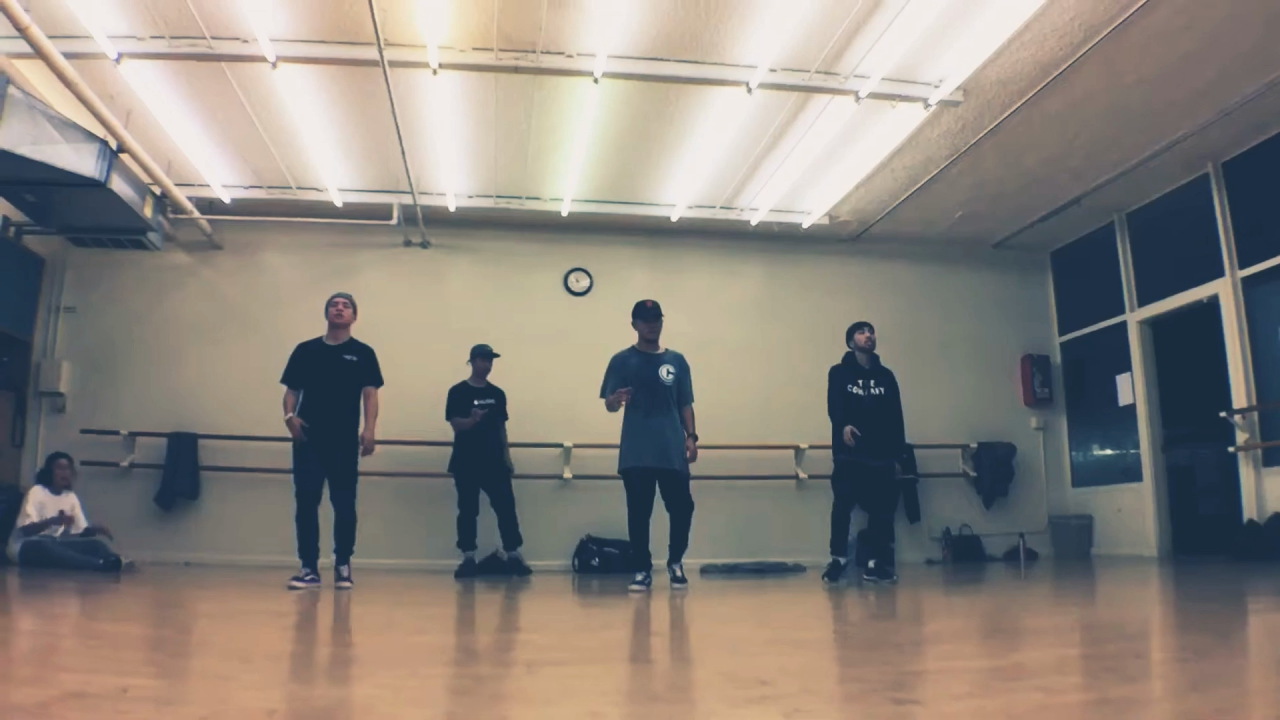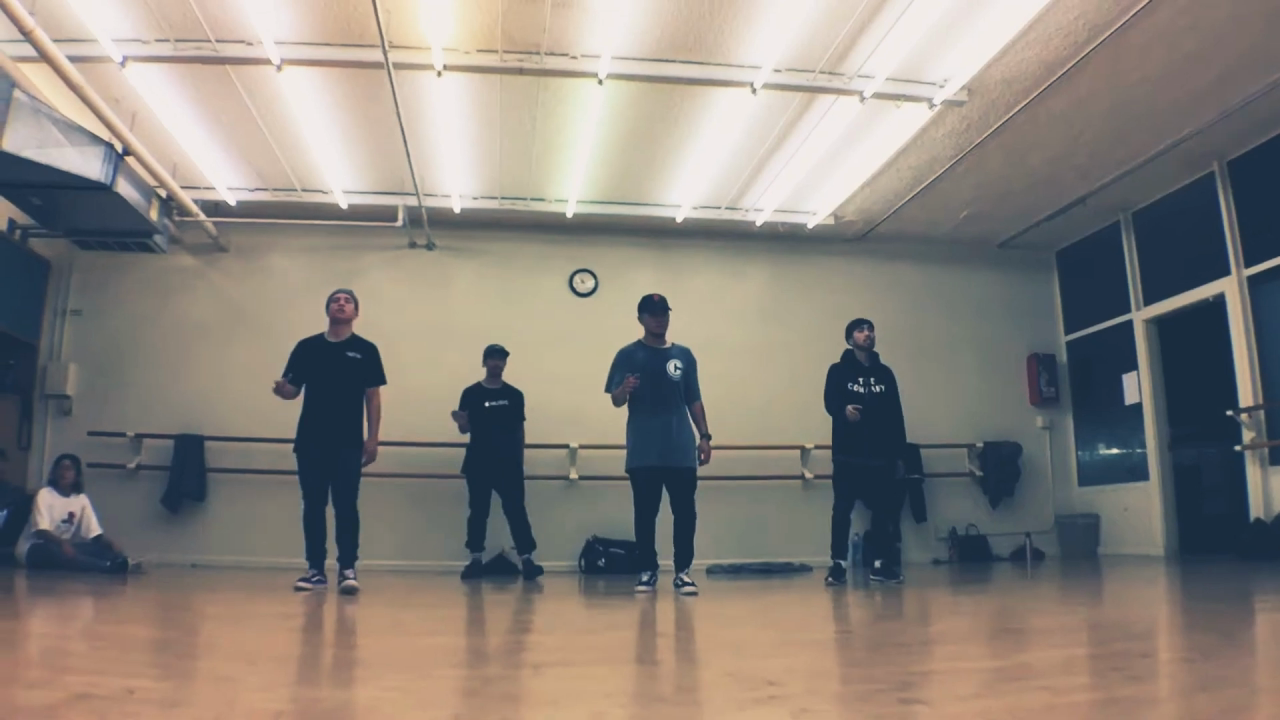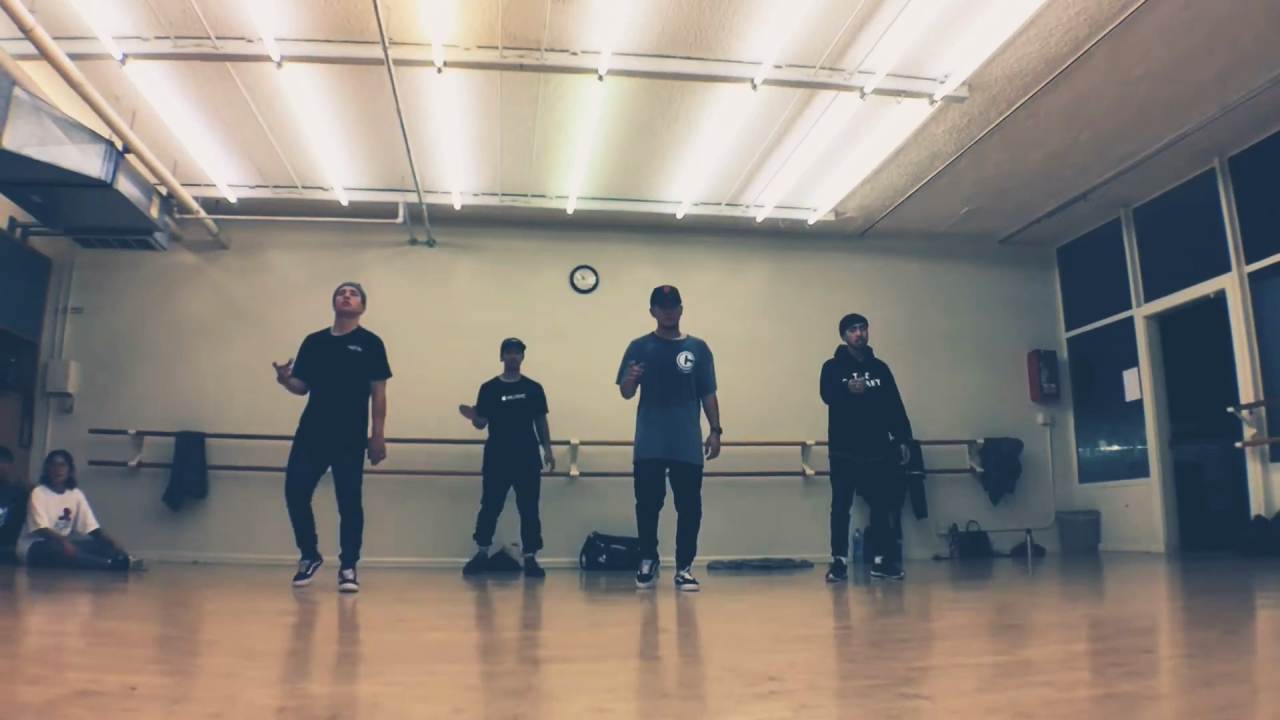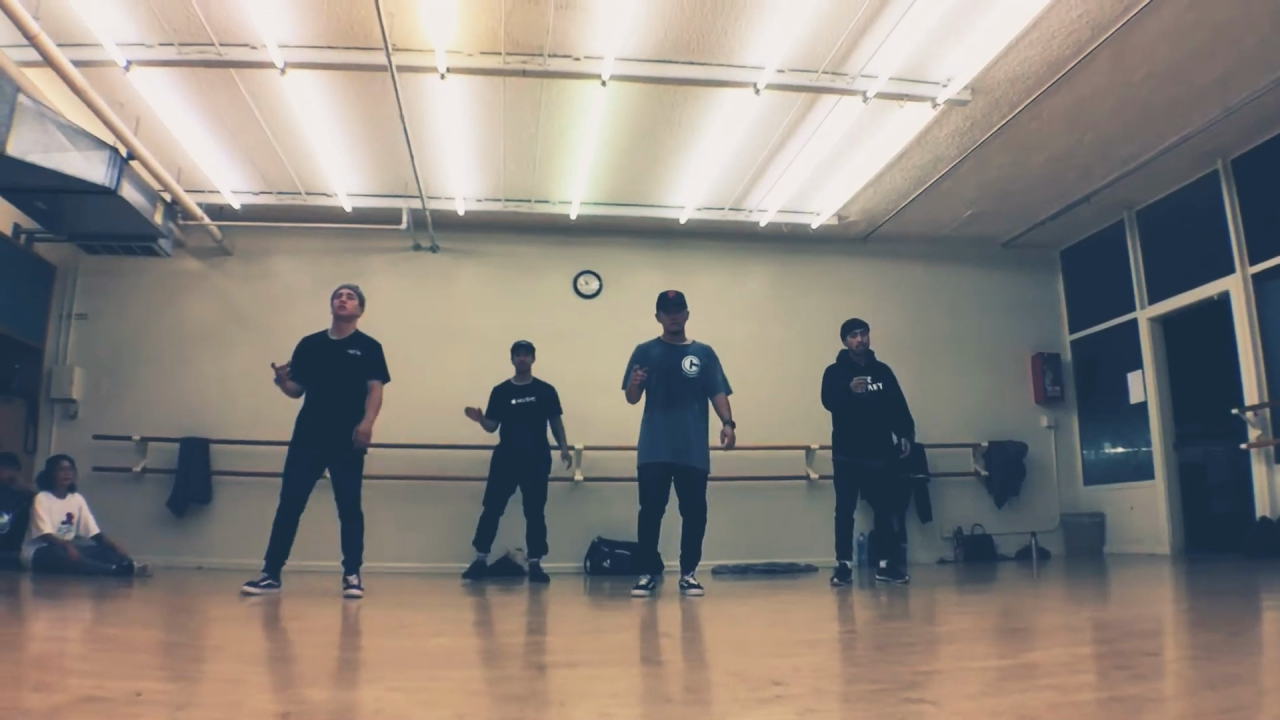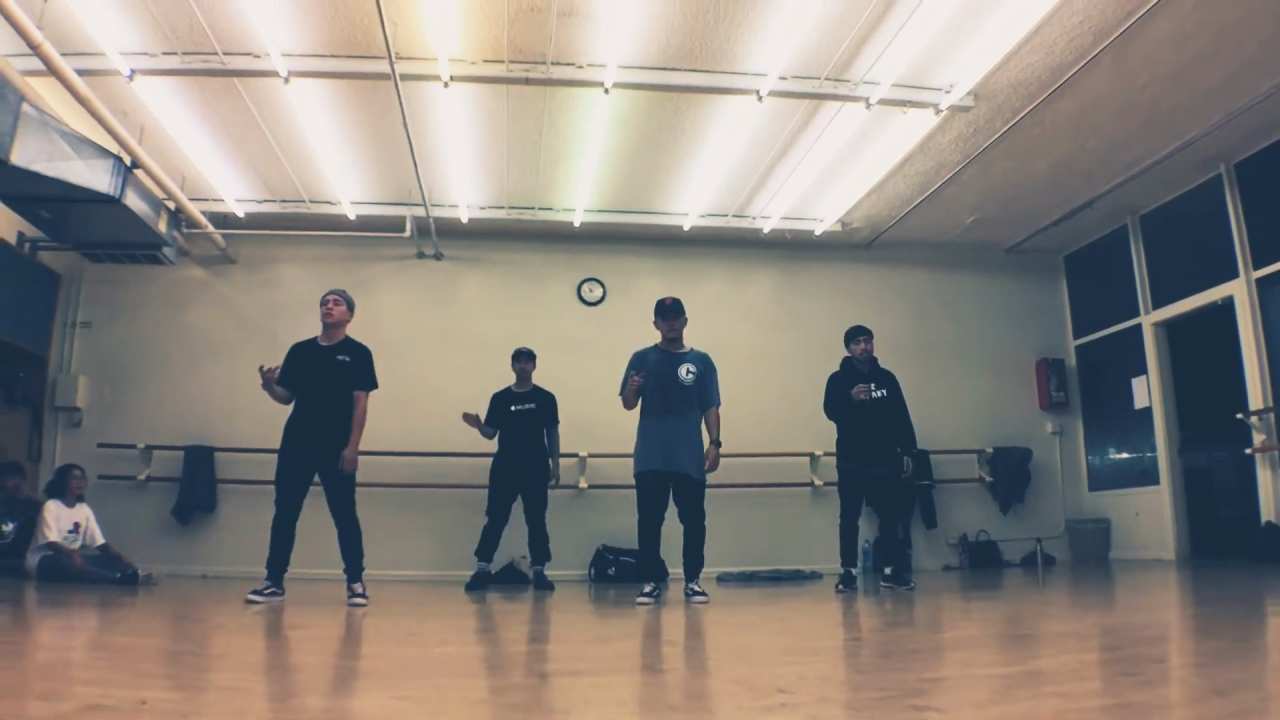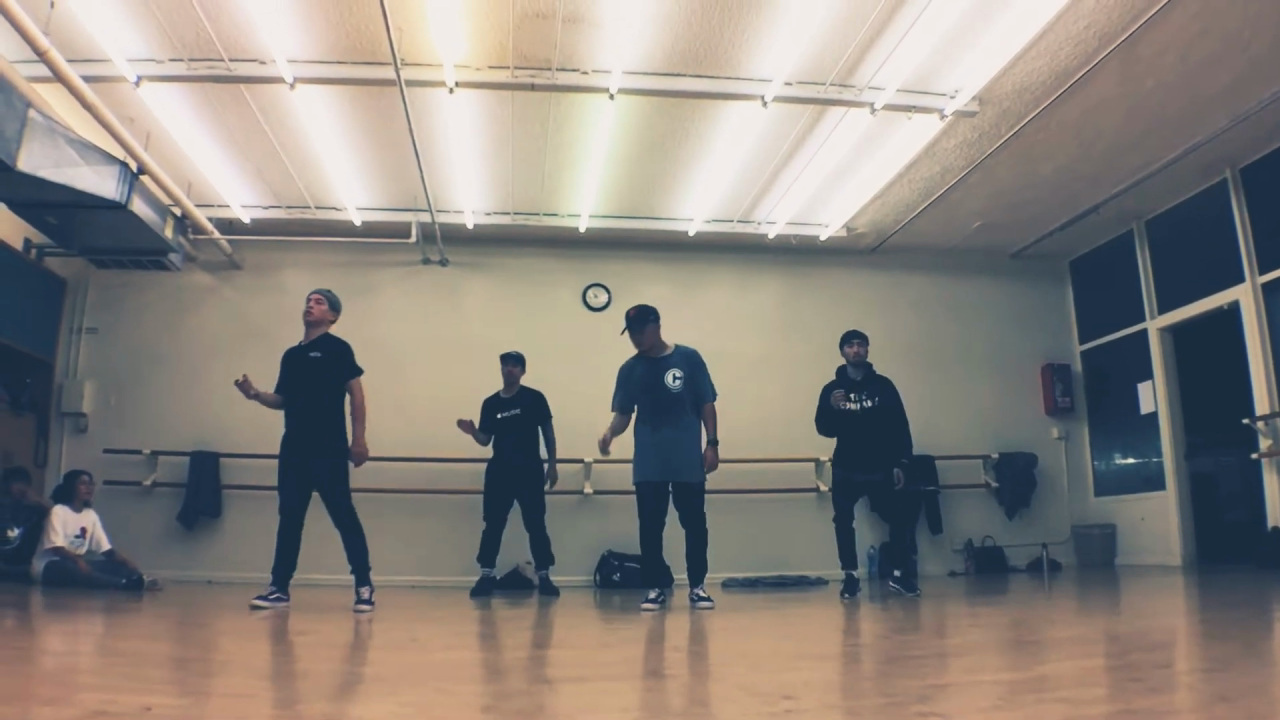
dt=0.3s
person 1, frame 1
left shoulder: (363, 353)
right shoulder: (304, 350)
left elbow: (370, 395)
right elbow: (291, 391)
left wrist: (369, 430)
right wrist: (290, 416)
left hip: (344, 442)
right hip: (308, 440)
left knee: (344, 503)
right knee: (306, 502)
left ankle: (343, 564)
right ankle: (309, 568)
person 1, frame 2
left shoulder: (366, 350)
right shoulder: (306, 347)
left elbow: (373, 398)
right elbow: (294, 389)
left wrist: (372, 438)
right wrist: (282, 389)
left hip: (348, 441)
right hip: (310, 439)
left knee: (345, 503)
right knee: (313, 504)
left ankle: (347, 569)
right ankle: (316, 569)
person 1, frame 3
left shoulder: (370, 343)
right shoulder: (313, 342)
left elbow: (378, 392)
right elbow: (302, 387)
left wrist: (378, 435)
right wrist: (285, 379)
left hip: (350, 437)
right hip: (311, 432)
left knee: (349, 501)
right knee: (296, 492)
left ankle: (348, 568)
right ankle: (310, 556)
person 1, frame 4
left shoulder: (368, 347)
right shoulder: (309, 345)
left elbow: (375, 390)
right elbow: (297, 391)
left wrist: (368, 423)
right wrist: (282, 381)
left hip: (347, 442)
right hip: (307, 437)
left knee: (349, 507)
right knee: (289, 504)
left ankle: (352, 574)
right ankle: (271, 573)
person 1, frame 5
left shoulder: (358, 353)
right shoulder: (299, 351)
left elbow: (360, 403)
right elbow: (287, 396)
left wrist: (352, 446)
right wrist: (270, 386)
left hip: (336, 449)
right hip: (296, 444)
left knee: (344, 514)
right knee: (284, 512)
left ankle: (355, 582)
right ankle: (274, 581)
person 1, frame 6
left shoulder: (336, 348)
right shoulder: (291, 355)
left elbow: (355, 392)
right elbow: (283, 401)
left wrist: (358, 438)
right wrist: (255, 394)
left hip: (328, 449)
right hip: (294, 448)
left knee: (344, 516)
right knee: (290, 517)
left ankle: (364, 586)
right ankle: (280, 587)
person 2, frame 1
left shoulder: (677, 361)
right shoulder: (622, 361)
left elbow: (685, 404)
right elbow: (609, 403)
left wrist: (691, 436)
right wrist: (616, 400)
left hip: (672, 451)
right hip: (636, 453)
left knee: (682, 506)
right knee: (638, 512)
left ankle: (675, 561)
right ankle: (642, 570)
person 2, frame 2
left shoulder: (684, 355)
right shoulder: (628, 355)
left elbow: (694, 400)
right elbow: (616, 401)
left wrist: (704, 436)
right wrist: (624, 389)
left hip: (681, 449)
right hip: (643, 450)
left knee: (685, 510)
right knee: (645, 511)
left ankle: (682, 572)
right ankle: (648, 570)
person 2, frame 3
left shoulder: (698, 348)
right shoulder: (640, 347)
left elbow: (708, 393)
right elbow: (626, 393)
left wrist: (715, 430)
right wrist: (630, 379)
left hip: (687, 444)
right hip: (649, 442)
left knee: (690, 507)
right knee: (648, 503)
left ankle: (684, 568)
right ankle: (648, 559)
person 2, frame 4
left shoulder: (704, 353)
right shoulder: (645, 352)
left elbow: (718, 392)
right elbow: (632, 398)
left wrist: (728, 423)
right wrist: (634, 383)
left hip: (693, 449)
right hip: (654, 448)
left knee: (694, 512)
right knee: (650, 511)
left ankle: (688, 573)
right ankle: (648, 573)
person 2, frame 5
left shoulder: (701, 361)
right shoulder: (642, 359)
left elbow: (711, 406)
right elbow: (628, 405)
left wrist: (714, 443)
right wrist: (630, 391)
left hip: (690, 457)
right hip: (650, 456)
left knee: (693, 519)
right knee: (649, 520)
left ankle: (692, 580)
right ankle: (650, 581)
person 2, frame 6
left shoulder: (689, 358)
right shoulder: (630, 369)
left elbow: (707, 403)
right elbow: (623, 414)
left wrist: (712, 443)
right wrist: (609, 436)
left hip: (688, 460)
right hip: (648, 463)
left knee: (695, 524)
right knee: (650, 526)
left ankle: (697, 586)
right ankle: (656, 587)
person 3, frame 1
left shoulder: (886, 375)
right shoulder: (839, 372)
left elbow: (895, 417)
right elbow: (835, 406)
left wrist: (897, 454)
right wrist: (843, 426)
left hip: (880, 456)
right hip: (848, 455)
left knee: (881, 510)
right knee: (842, 507)
left ankle: (875, 563)
right ankle: (838, 559)
person 3, frame 2
left shoulder: (885, 373)
right shoulder: (838, 371)
left elbow: (895, 416)
right elbow: (831, 402)
left wrist: (898, 453)
right wrist: (844, 410)
left hip: (881, 455)
right hip: (847, 455)
left knee: (883, 510)
right knee: (842, 509)
left ankle: (880, 563)
right ankle: (838, 564)
person 3, frame 3
left shoulder: (880, 368)
right shoulder: (833, 367)
left elbow: (895, 406)
right elbow: (827, 395)
left wrist: (902, 439)
right wrist: (847, 389)
left hip: (877, 450)
right hip: (843, 451)
left knee: (882, 505)
right knee: (841, 506)
left ankle: (880, 559)
right ankle: (839, 560)
person 3, frame 4
left shoulder: (883, 371)
right shoulder: (835, 372)
left elbow: (898, 406)
right elbow: (829, 401)
left wrist: (905, 434)
right wrist: (849, 390)
left hip: (880, 453)
right hip: (847, 455)
left knee: (886, 508)
right knee: (845, 509)
left ankle: (885, 563)
right ankle: (843, 564)
person 3, frame 5
left shoulder: (887, 378)
right shoulder: (839, 379)
left elbow: (901, 417)
right elbow: (831, 412)
left wrist: (906, 450)
right wrist: (850, 398)
left hip: (885, 460)
right hip: (851, 462)
left knee: (891, 515)
right knee: (849, 516)
left ankle: (891, 570)
right ankle: (848, 571)
person 3, frame 6
left shoulder: (883, 385)
right shoulder: (832, 389)
left elbow: (900, 426)
right elbow: (826, 430)
left wrist: (900, 463)
right wrist: (832, 408)
left hip: (882, 467)
right hip: (846, 470)
left knee: (900, 517)
right knee: (842, 519)
left ankle: (900, 574)
right ankle: (851, 576)
person 4, frame 1
left shoulder: (498, 394)
right shoulder: (458, 392)
right elbow: (456, 425)
left wrist: (506, 455)
right wrist: (473, 419)
left hip: (494, 461)
right hip: (466, 461)
left knee: (506, 505)
right knee: (468, 510)
left ankle: (512, 555)
right ankle: (469, 559)
person 4, frame 2
left shoulder: (515, 395)
right shoulder: (471, 393)
left elbow: (519, 429)
right elbow: (464, 429)
left wrist: (520, 461)
right wrist: (461, 422)
left hip: (508, 463)
right hip: (478, 463)
left knee: (516, 510)
right knee: (478, 512)
left ankle: (526, 559)
right ankle: (476, 560)
person 4, frame 3
left shoulder: (534, 388)
right shoulder: (489, 388)
left elbow: (541, 421)
right elbow: (481, 423)
left wrist: (547, 449)
right wrist: (472, 417)
left hip: (527, 457)
right hip: (497, 457)
left knee: (529, 508)
right knee: (490, 506)
left ankle: (530, 557)
right ankle: (482, 553)
person 4, frame 4
left shoulder: (546, 390)
right shoulder: (500, 391)
left elbow: (556, 421)
right elbow: (492, 426)
left wrist: (564, 448)
right wrist: (480, 419)
left hip: (537, 460)
right hip: (505, 459)
left knee: (535, 513)
right knee: (491, 508)
left ankle: (534, 563)
right ankle: (480, 559)
person 4, frame 5
left shoulder: (546, 398)
right shoulder: (499, 398)
left elbow: (552, 432)
right elbow: (491, 433)
left wrist: (555, 464)
right wrist: (478, 426)
left hip: (536, 467)
right hip: (505, 466)
left knee: (536, 520)
right knee: (496, 518)
left ankle: (538, 571)
right ankle: (483, 569)
person 4, frame 6
left shoulder: (533, 398)
right shoulder: (490, 404)
left elbow: (547, 431)
right elbow: (485, 440)
left wrist: (552, 464)
right wrist: (472, 432)
left hip: (530, 471)
right hip: (499, 471)
left knee: (536, 524)
right knee: (493, 524)
left ankle: (543, 576)
right ankle: (487, 575)
